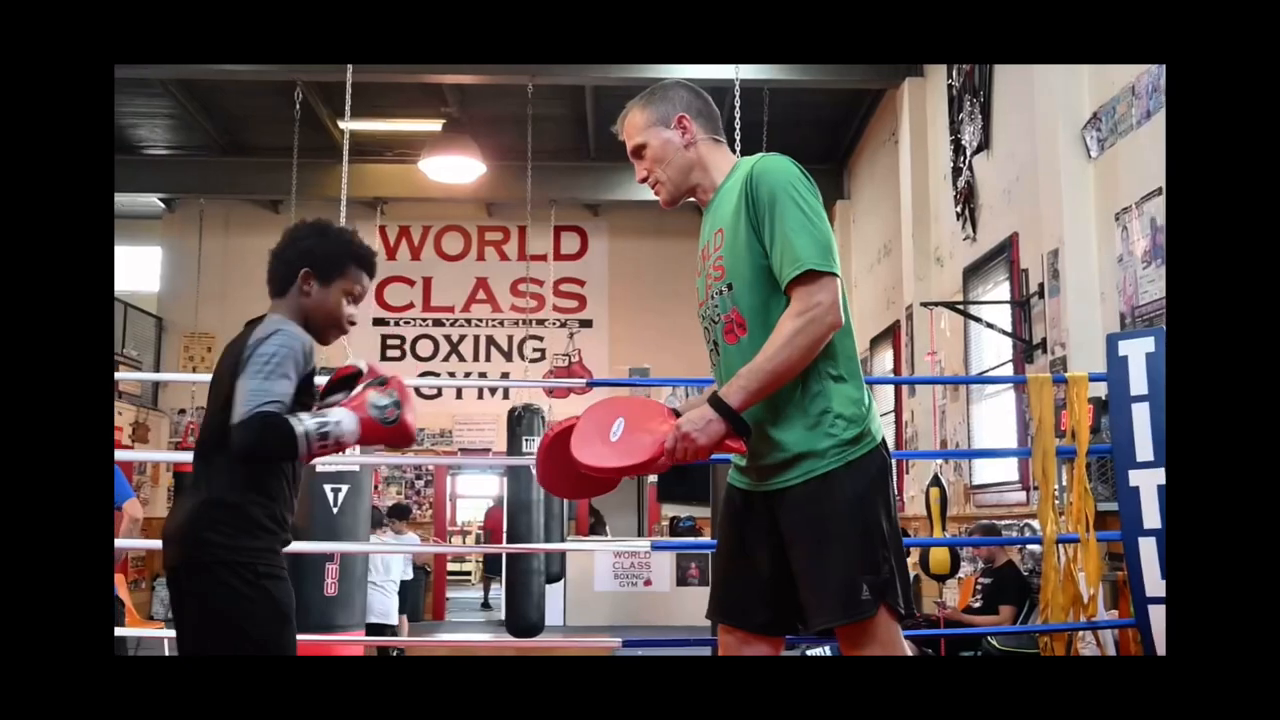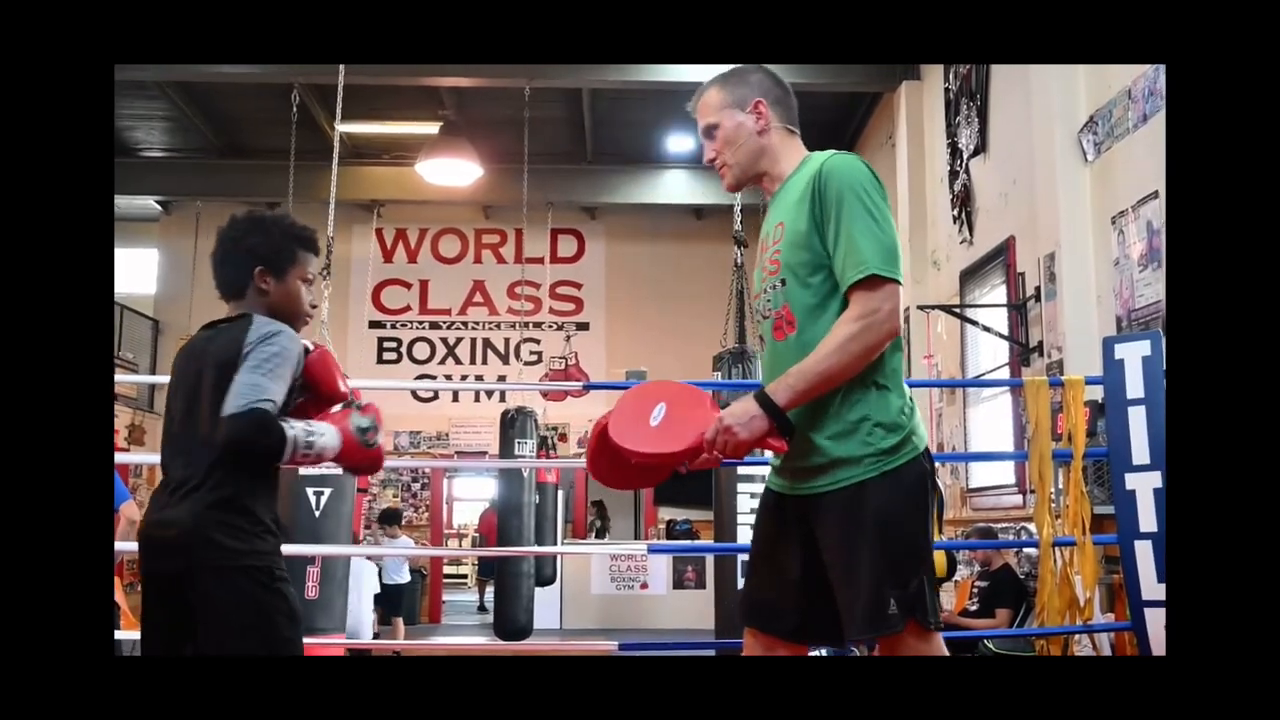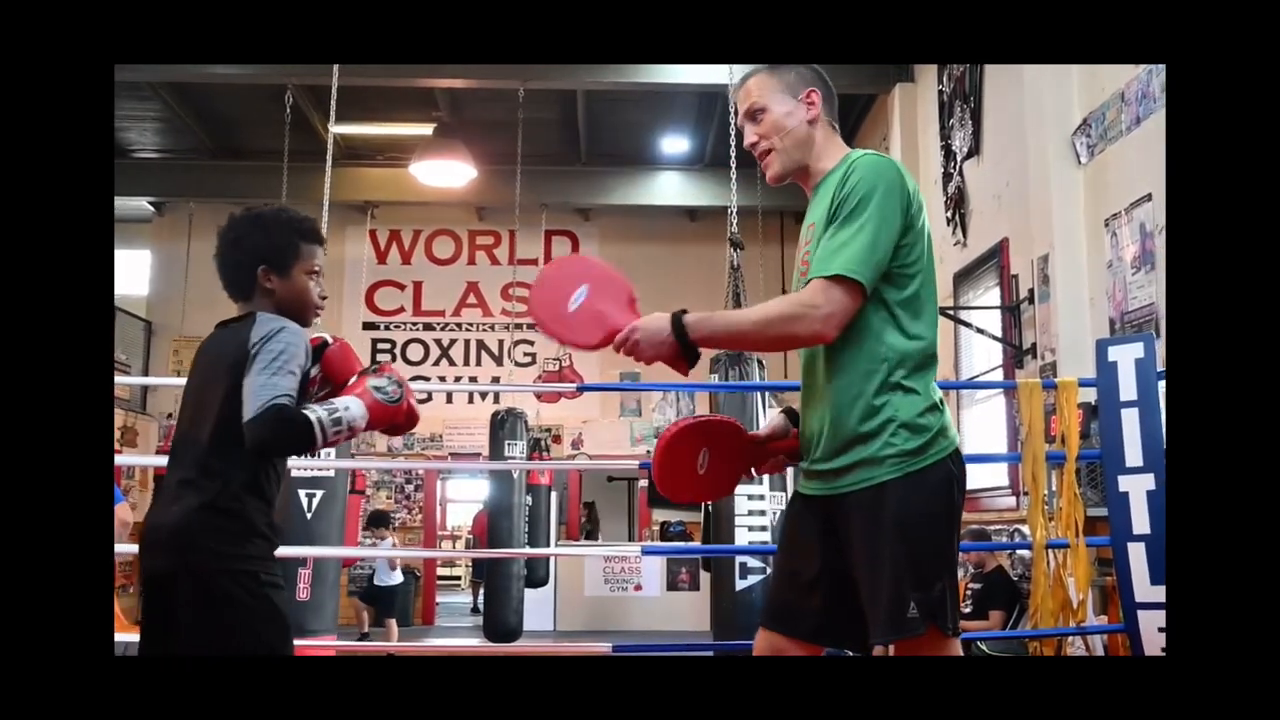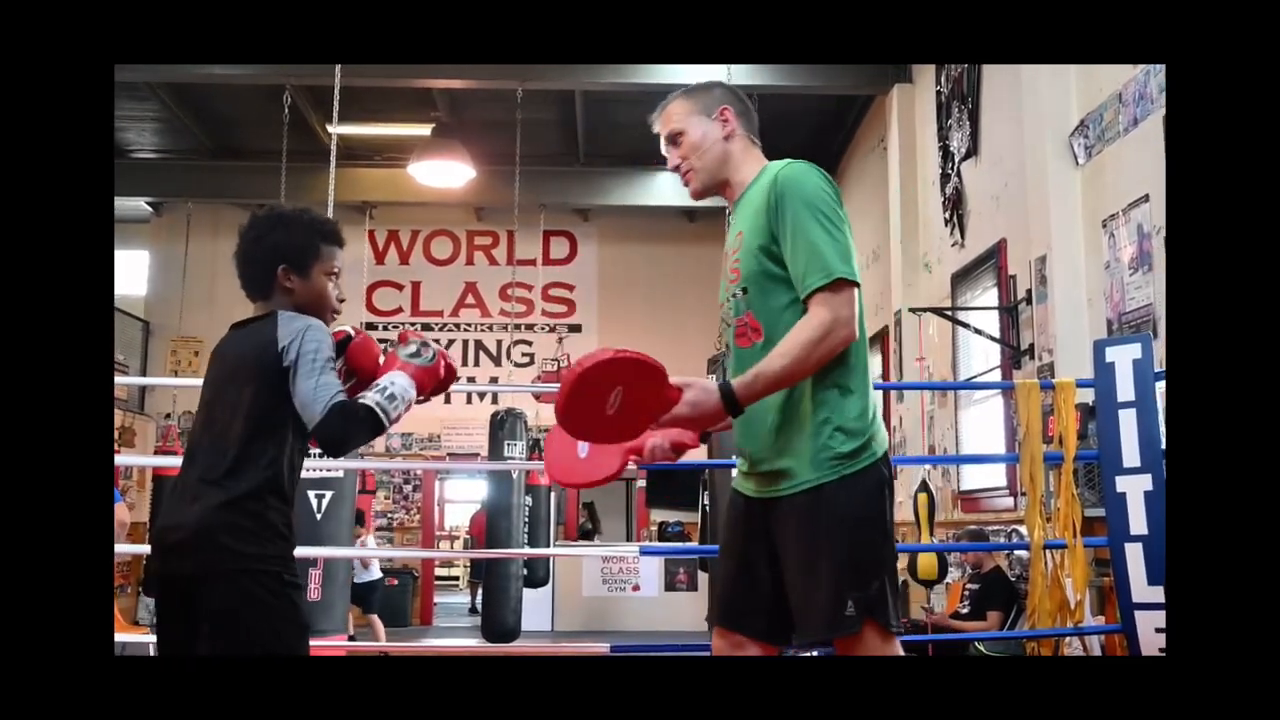
dt=0.5s
person 1, frame 1
left shoulder: (767, 176)
right shoulder: (715, 224)
left elbow: (821, 309)
left wrist: (721, 410)
right wrist: (676, 424)
left hip: (829, 458)
right hip: (756, 472)
left knee: (869, 635)
right knee: (742, 639)
person 1, frame 2
left shoulder: (835, 174)
right shoulder: (778, 216)
left elbow: (878, 315)
left wrist: (767, 405)
right wrist: (731, 421)
left hip: (867, 467)
right hip: (797, 475)
left knee: (905, 642)
right knee: (767, 642)
person 1, frame 3
left shoulder: (869, 175)
right shoulder: (823, 203)
left elbow: (820, 317)
left wrist: (680, 331)
right wrist: (793, 420)
left hip: (897, 466)
right hip: (827, 476)
left knee: (923, 645)
right knee: (778, 644)
person 1, frame 4
left shoulder: (792, 183)
right shoulder: (743, 220)
left elbow: (836, 322)
left wrist: (727, 396)
right wrist: (696, 423)
left hip: (830, 469)
right hip: (761, 479)
left knee: (863, 642)
right knee: (737, 642)
person 2, frame 1
left shoulder: (255, 339)
right shoulder: (284, 338)
right elbow: (256, 432)
left wrist: (342, 403)
right wrist: (357, 420)
left hip: (208, 537)
right hip: (235, 541)
person 2, frame 2
left shoulder: (194, 349)
right shoulder: (274, 337)
right elbow: (246, 432)
left wrist: (296, 405)
right wrist: (334, 436)
left hip: (167, 537)
right hip: (233, 542)
person 2, frame 3
left shoulder: (217, 343)
right shoulder: (280, 334)
right elbow: (269, 429)
left wrist: (307, 391)
right wrist: (362, 407)
left hip: (169, 536)
right hip: (225, 544)
person 2, frame 4
left shoulder: (231, 344)
right shoulder: (302, 332)
right elbow: (338, 431)
left wrist: (339, 382)
right wrist: (406, 376)
left hip: (178, 535)
right hip: (242, 544)
